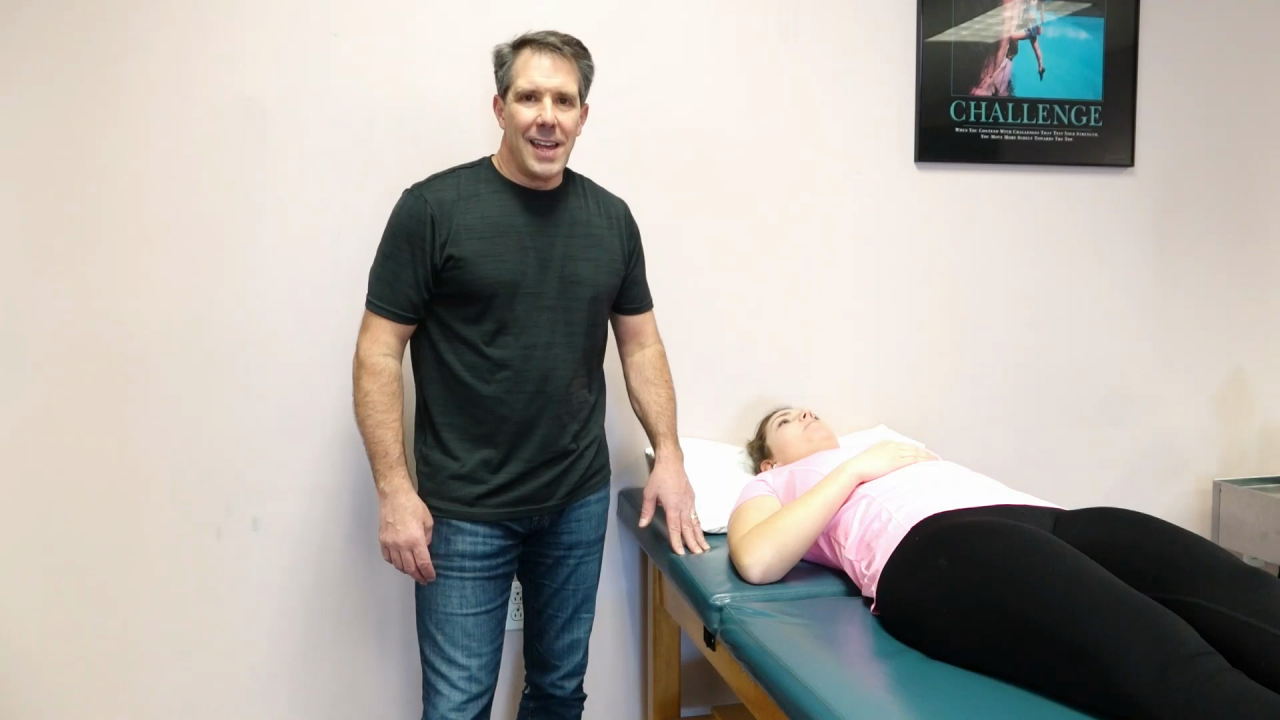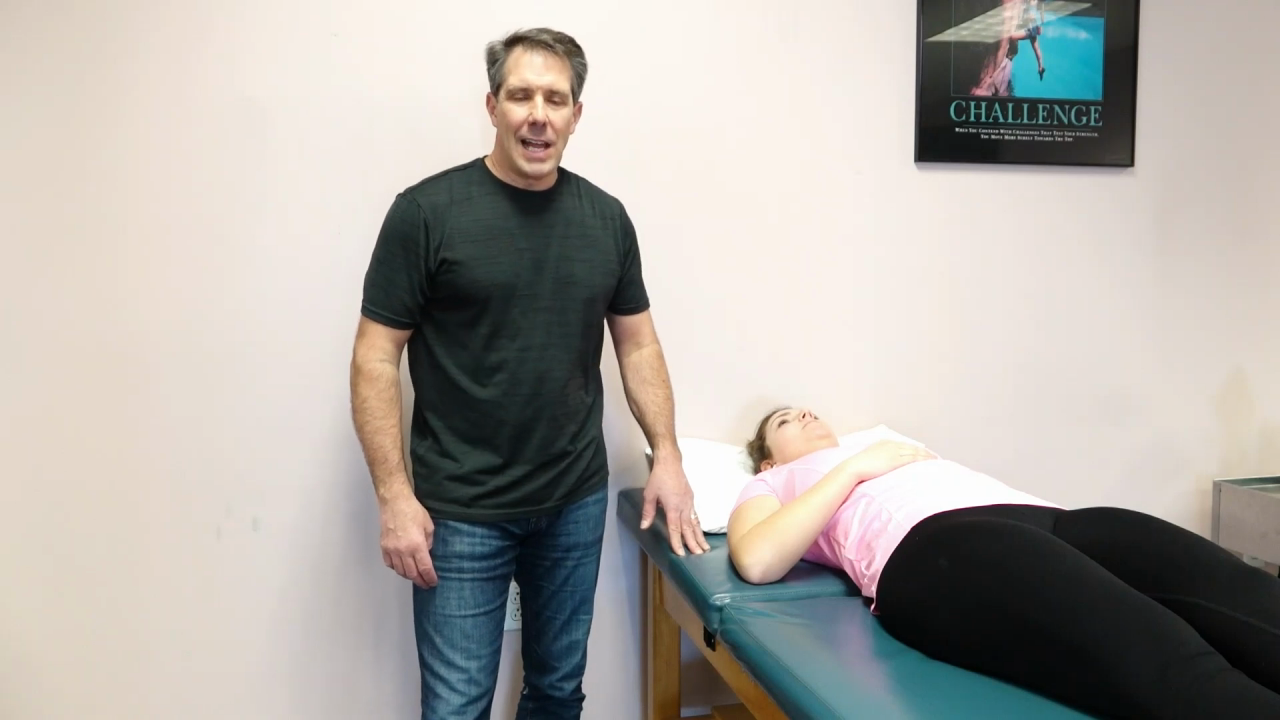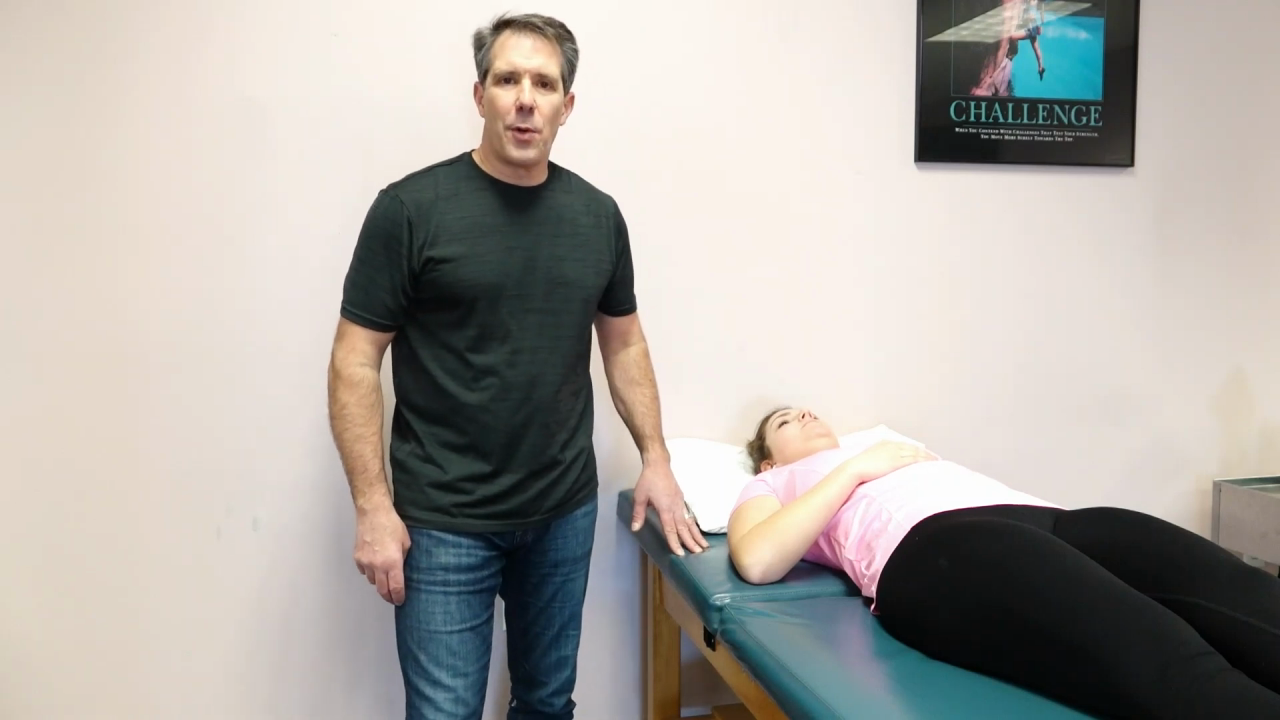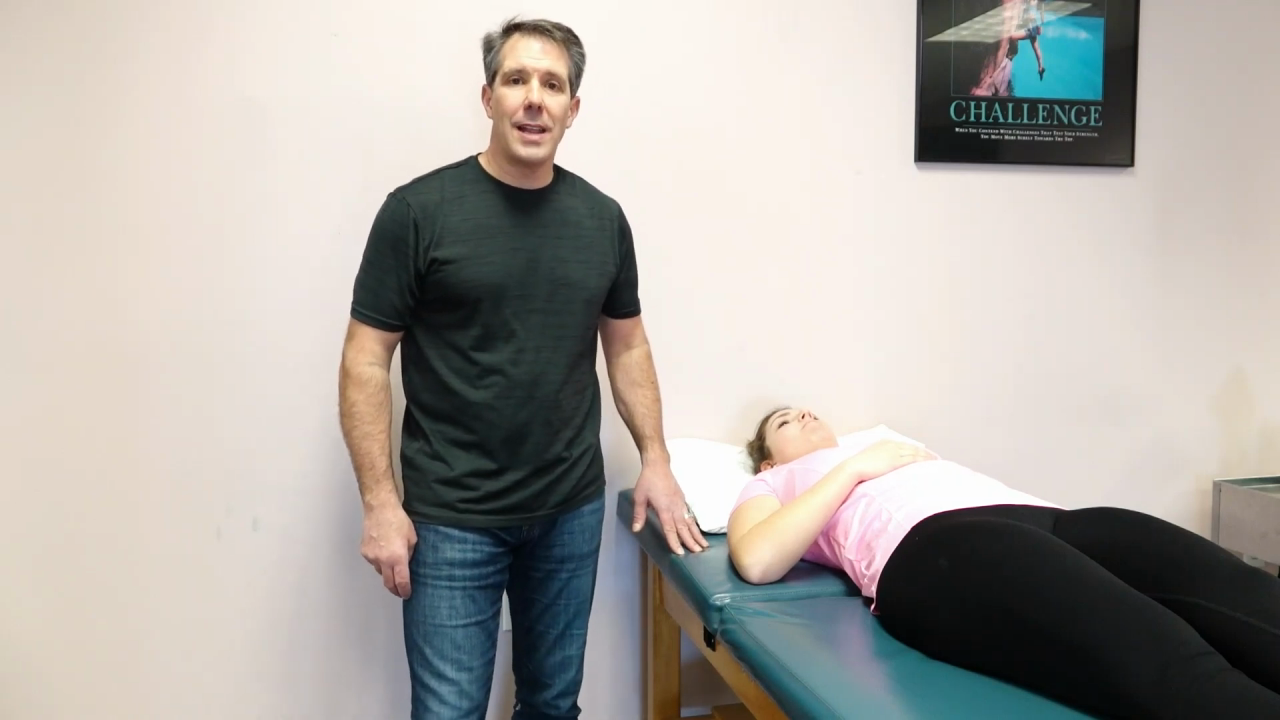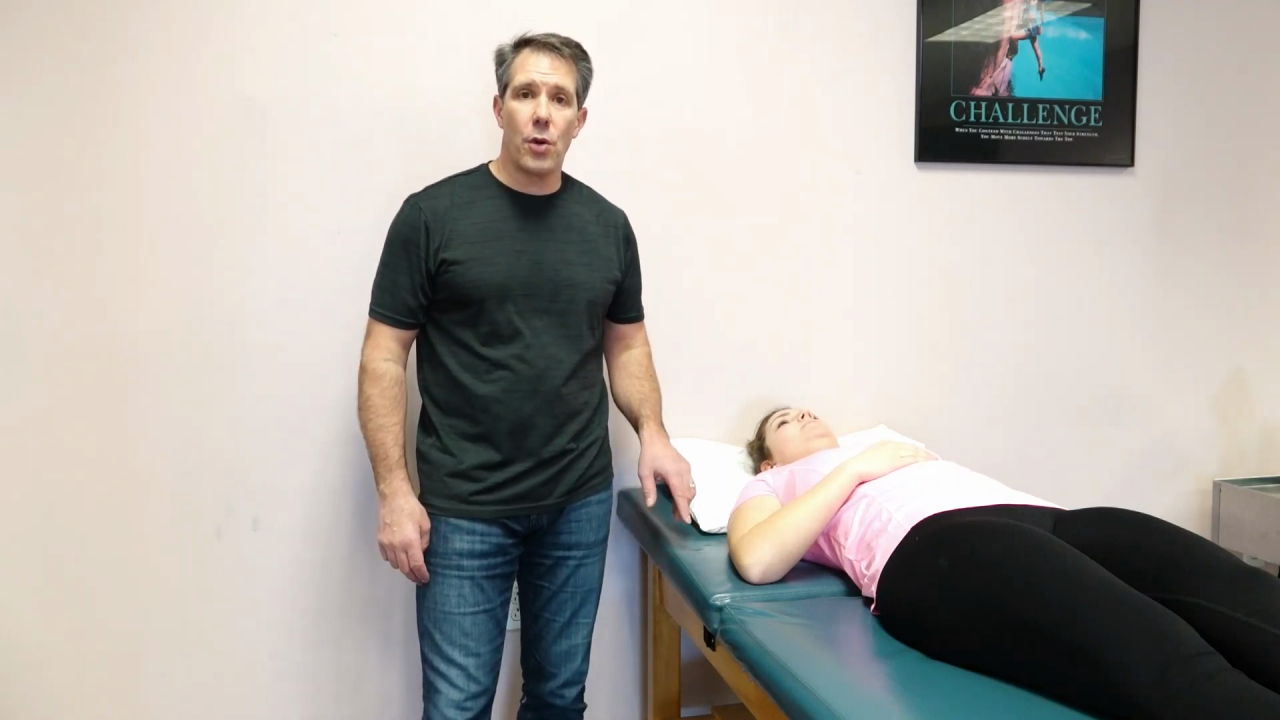
dt=1s
person 1, frame 1
left shoulder: (611, 217)
right shoulder: (433, 207)
left elbow: (641, 344)
right elbow: (379, 352)
left wrist: (668, 455)
right wrist: (394, 489)
left hip: (579, 500)
right hip: (464, 507)
person 1, frame 2
left shoulder: (606, 217)
right shoulder: (427, 211)
left elbow: (637, 344)
right elbow: (376, 359)
left wrist: (666, 457)
right wrist: (395, 495)
left hip: (576, 502)
right hip: (462, 510)
person 1, frame 3
left shoulder: (598, 214)
right shoulder: (412, 208)
left elbow: (623, 343)
right elbow: (355, 362)
left wrist: (655, 459)
right wrist: (373, 506)
left hip: (566, 511)
right hip: (445, 522)
person 1, frame 4
left shoulder: (603, 217)
right shoulder: (419, 210)
left elbow: (626, 344)
right elbow: (366, 361)
left wrist: (655, 460)
right wrist: (380, 501)
left hip: (572, 509)
right hip: (453, 517)
person 1, frame 5
left shoulder: (608, 225)
right shoulder: (432, 215)
right elbow: (384, 358)
left wrist: (652, 433)
right wrist: (394, 491)
left hip: (579, 501)
right hip: (464, 508)
person 2, frame 1
left shoulder: (883, 439)
right shoulder: (774, 483)
right elbow: (757, 561)
right wrist: (854, 469)
right hip: (932, 543)
right knee: (1169, 665)
person 2, frame 2
left shoulder: (882, 438)
right shoulder: (773, 483)
right elbow: (757, 561)
right wrist: (853, 468)
right hip: (932, 542)
right knee: (1168, 665)
person 2, frame 3
left shoulder: (883, 439)
right shoulder: (774, 482)
right elbow: (757, 561)
right wrist: (854, 469)
right hip: (933, 544)
right knee: (1170, 665)
person 2, frame 4
left shoulder: (882, 438)
right shoulder: (774, 482)
right elbow: (756, 560)
right wrist: (853, 469)
right hip: (933, 543)
right knee: (1170, 665)
person 2, frame 5
left shoulder: (881, 438)
right shoulder: (773, 483)
right elbow: (757, 561)
right wrist: (854, 470)
right hip: (933, 544)
right knee: (1171, 666)
